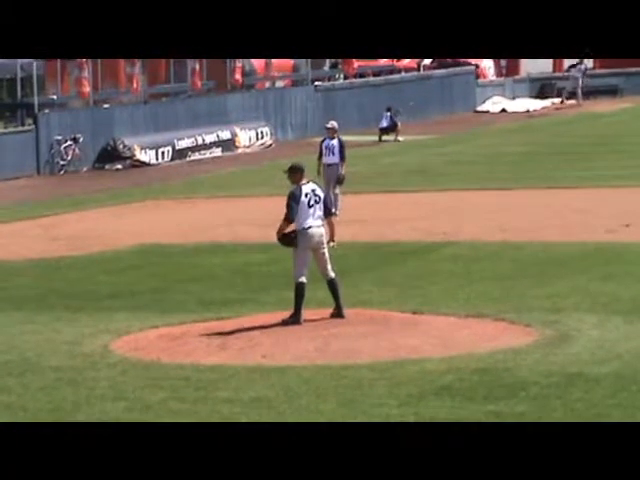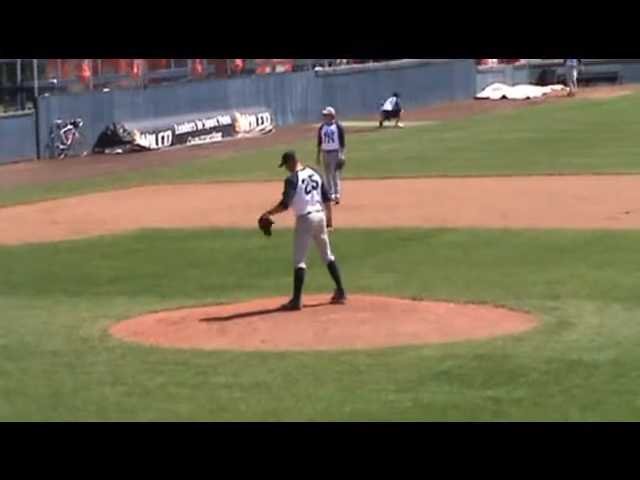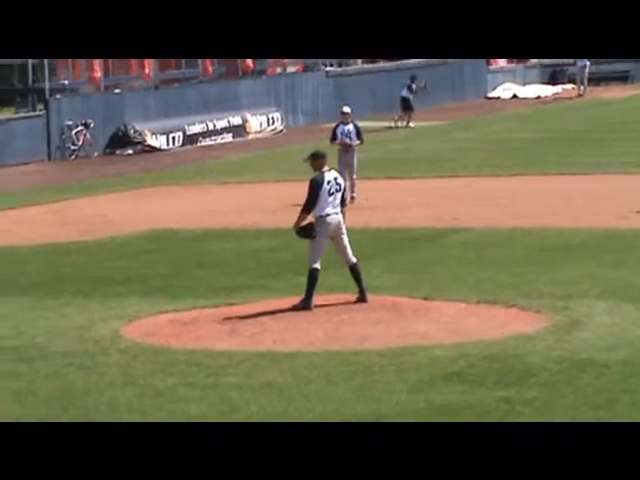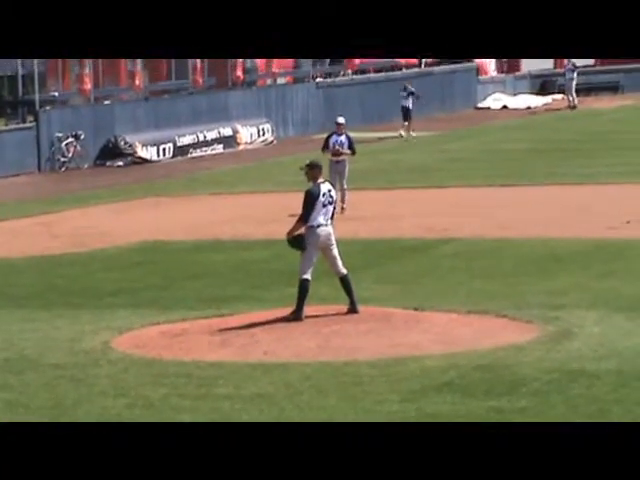
dt=0.7s
person 1, frame 1
left shoulder: (295, 193)
right shoulder: (318, 188)
left elbow: (290, 218)
right elbow: (329, 214)
left wrist: (280, 230)
right wrist: (332, 235)
left hip: (305, 234)
right hip: (320, 232)
left knee: (300, 275)
right knee: (328, 272)
left ankle: (297, 315)
right ankle: (339, 308)
person 1, frame 2
left shoulder: (292, 179)
right shoulder: (315, 174)
left elbow: (285, 204)
right elbow: (327, 199)
left wrist: (268, 213)
right wrist: (329, 219)
left hip: (305, 219)
right hip: (320, 216)
left knee: (299, 261)
right knee: (328, 255)
left ankle: (296, 300)
right ankle: (340, 291)
person 1, frame 3
left shoulder: (317, 180)
right shoulder: (338, 177)
left elbow: (308, 206)
left wrist: (297, 224)
left hip: (324, 221)
right hip: (338, 219)
left knee: (314, 262)
right knee: (349, 258)
left ankle: (308, 300)
right ankle: (362, 293)
person 1, frame 4
left shoulder: (312, 191)
right shoulder: (331, 188)
left elbow: (305, 217)
left wrist: (291, 232)
left hip: (314, 232)
right hip: (328, 230)
left knee: (305, 273)
right knee: (339, 269)
left ankle: (299, 312)
right ankle: (353, 304)
